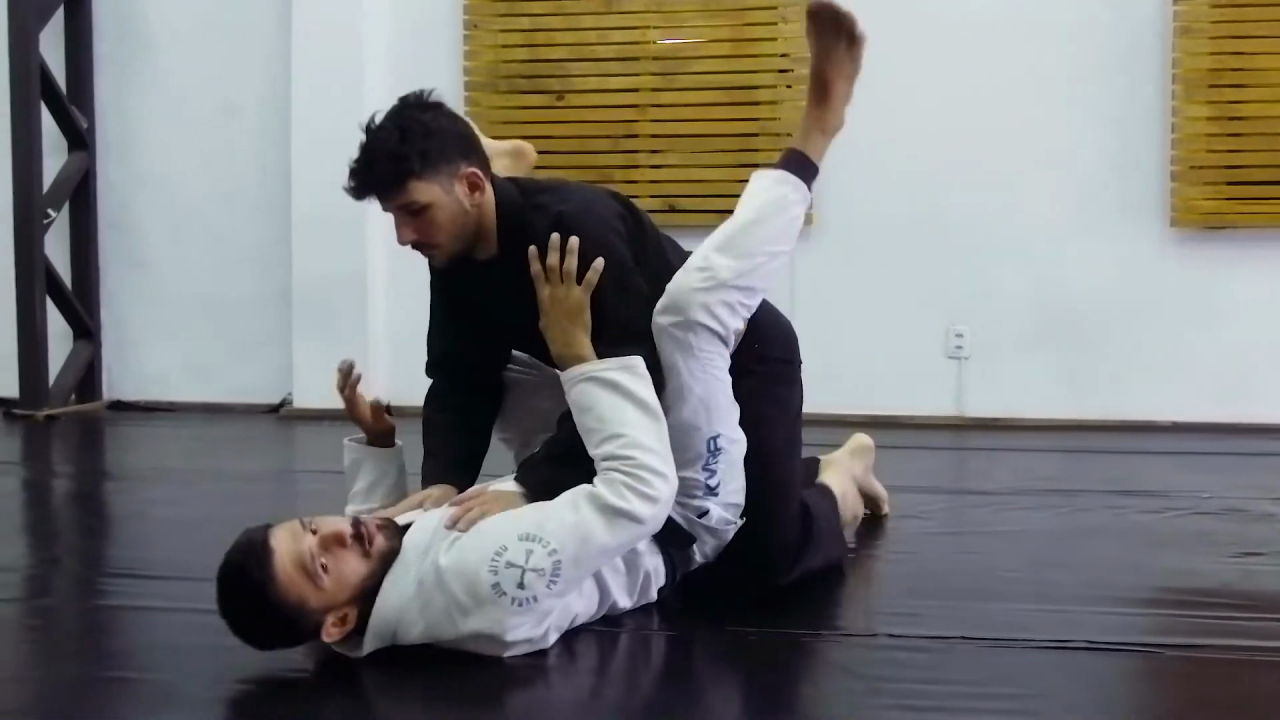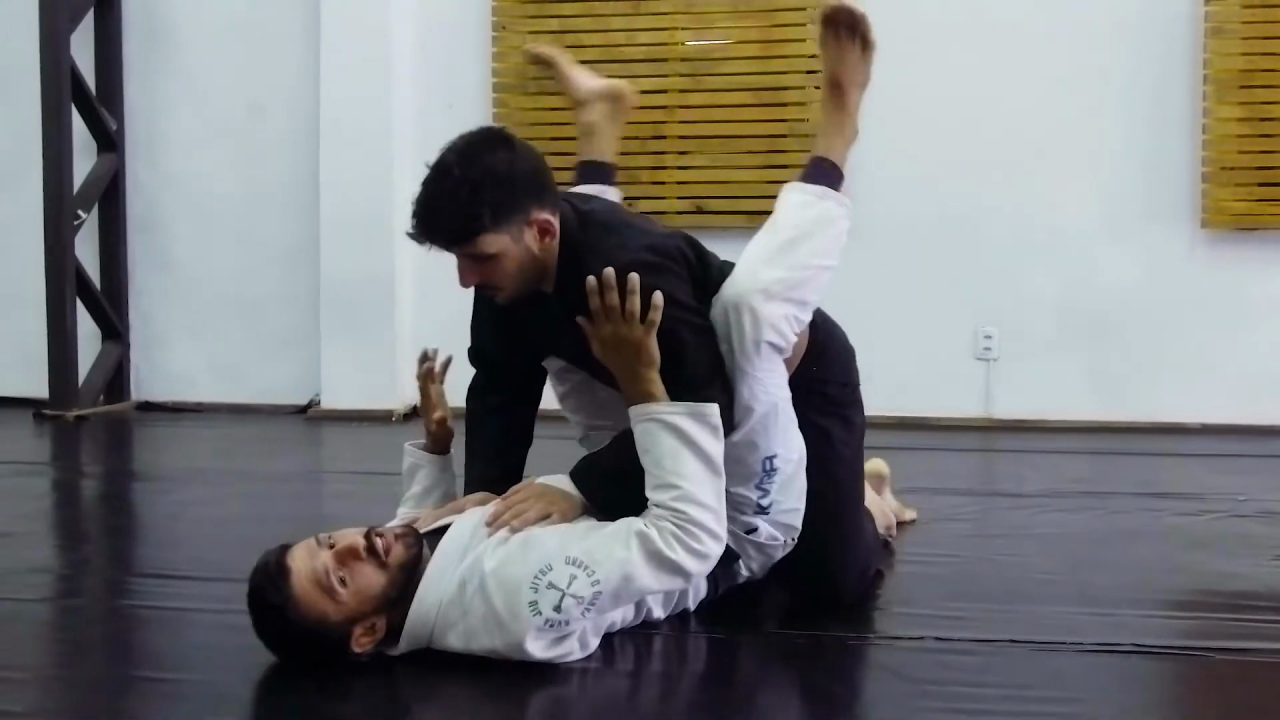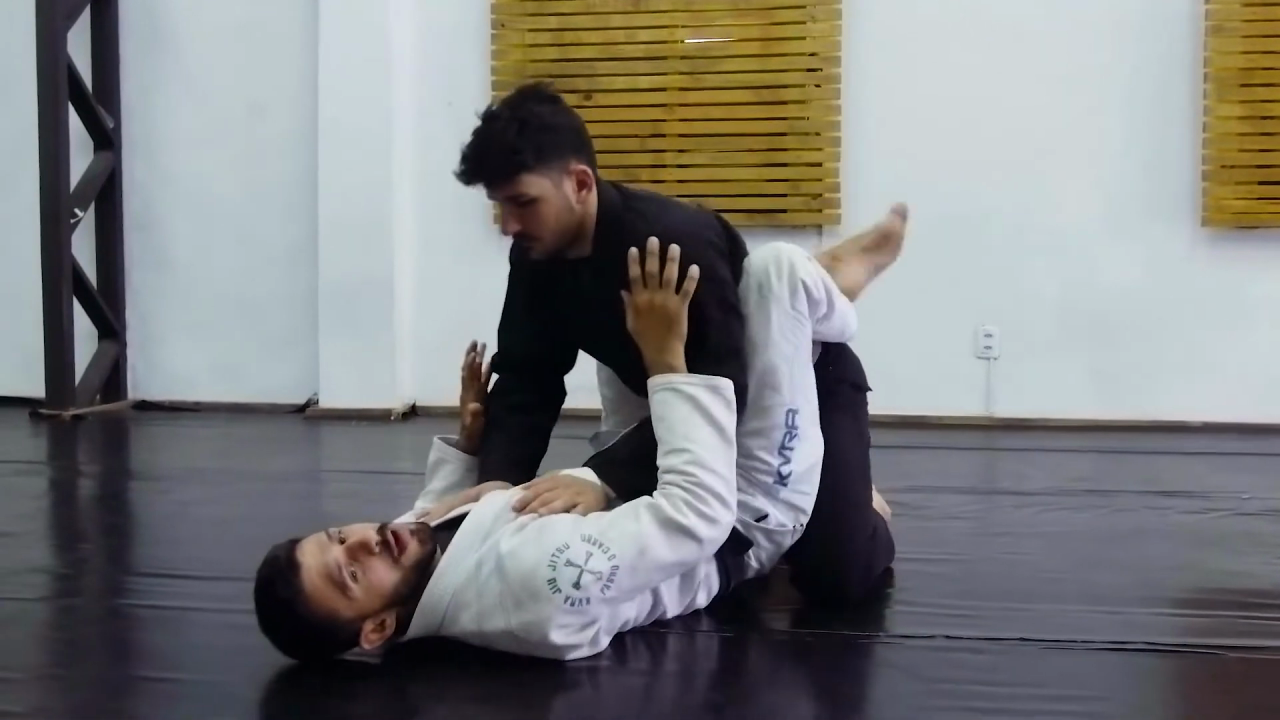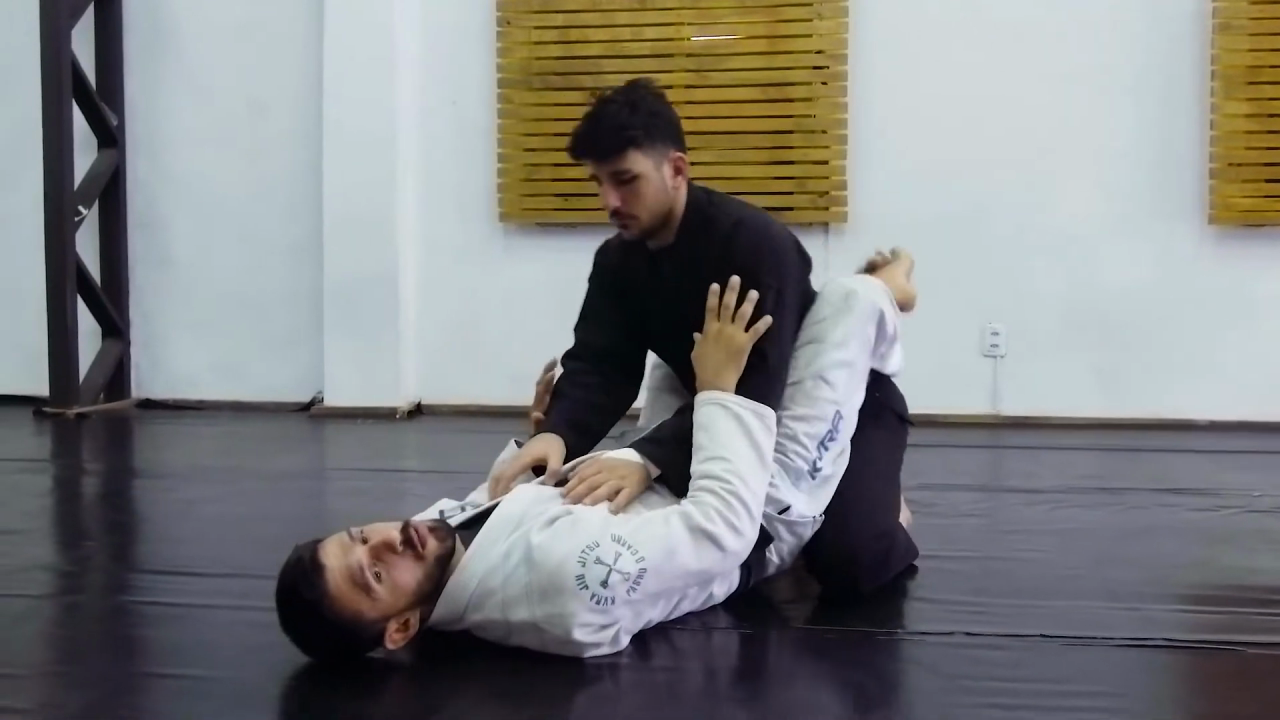
dt=0.4s
person 1, frame 1
left shoulder: (378, 602)
right shoulder: (475, 582)
right elbow: (640, 493)
left wrist: (373, 441)
right wrist: (576, 349)
right hip: (677, 526)
right knee: (692, 306)
right ankle: (813, 136)
person 1, frame 2
left shoulder: (410, 576)
right shoulder: (510, 598)
right elbow: (689, 541)
left wrist: (432, 443)
right wrist: (643, 385)
right hip: (729, 535)
right knee: (749, 309)
person 1, frame 3
left shoulder: (407, 552)
right shoulder: (528, 582)
right elbow: (698, 514)
left wrist: (467, 434)
right wrist: (665, 358)
left hip: (633, 489)
right hip: (745, 523)
right knee: (773, 269)
right ankle: (835, 285)
person 1, frame 4
left shoulder: (440, 532)
right shoulder: (557, 577)
right elbow: (723, 528)
right wrist: (719, 385)
left hip: (668, 484)
right hip: (764, 516)
right knee: (847, 299)
right ankle: (882, 296)
person 2, frame 1
left shoulder: (576, 226)
right shoulder: (456, 263)
right elbow: (464, 384)
left wrist: (528, 489)
right wrist: (441, 486)
left hip: (739, 353)
right hip: (673, 368)
left knee: (767, 554)
left ankle: (840, 490)
person 2, frame 2
left shoulder: (634, 270)
right shoulder: (511, 267)
left elbow: (696, 411)
right elbow: (503, 385)
left wrist: (579, 491)
right wrist: (484, 497)
left hip: (801, 372)
right hip: (706, 380)
left knee: (828, 582)
left ankle: (869, 504)
person 2, frame 3
left shoulder: (675, 243)
right shoulder: (536, 255)
right elbow: (528, 382)
left wrist: (604, 479)
right wrist: (499, 483)
left knee: (835, 578)
left ankle: (860, 508)
person 2, frame 4
left shoulder: (754, 242)
right shoulder: (619, 260)
left elbow: (753, 386)
right elbow: (601, 367)
left wrist: (645, 460)
right wrist: (556, 435)
left knee: (849, 562)
left ankle: (883, 514)
